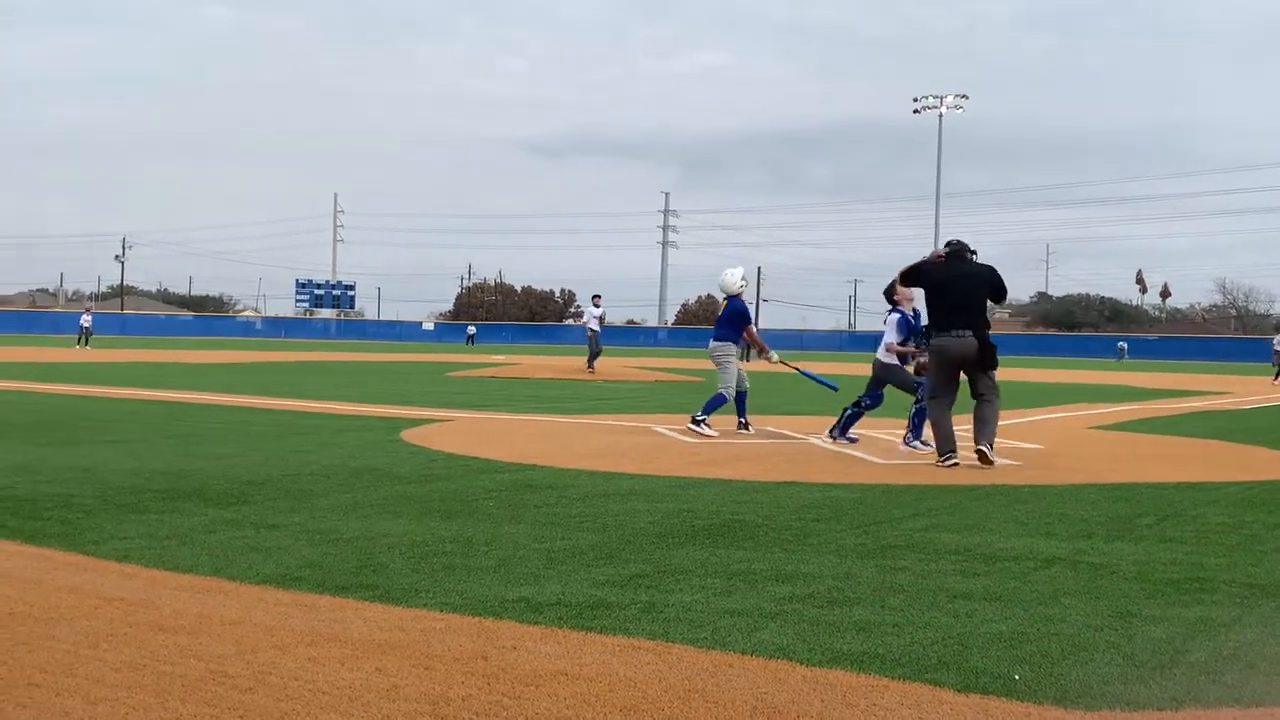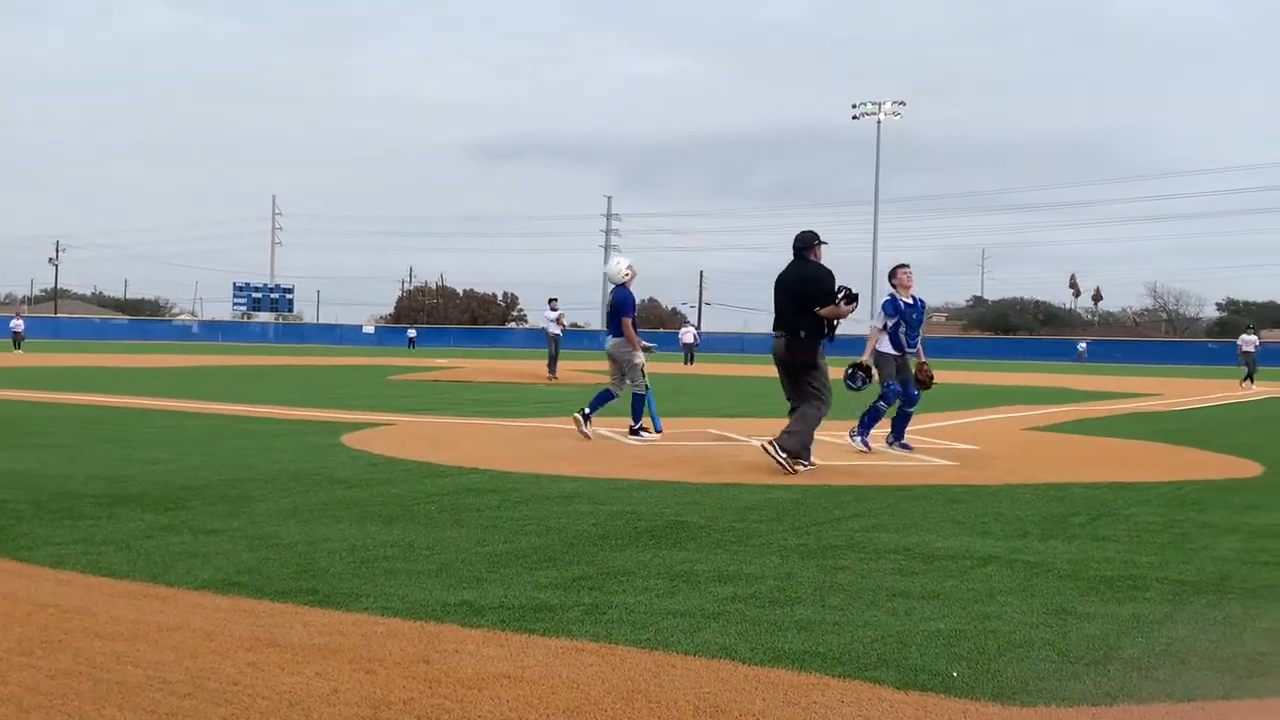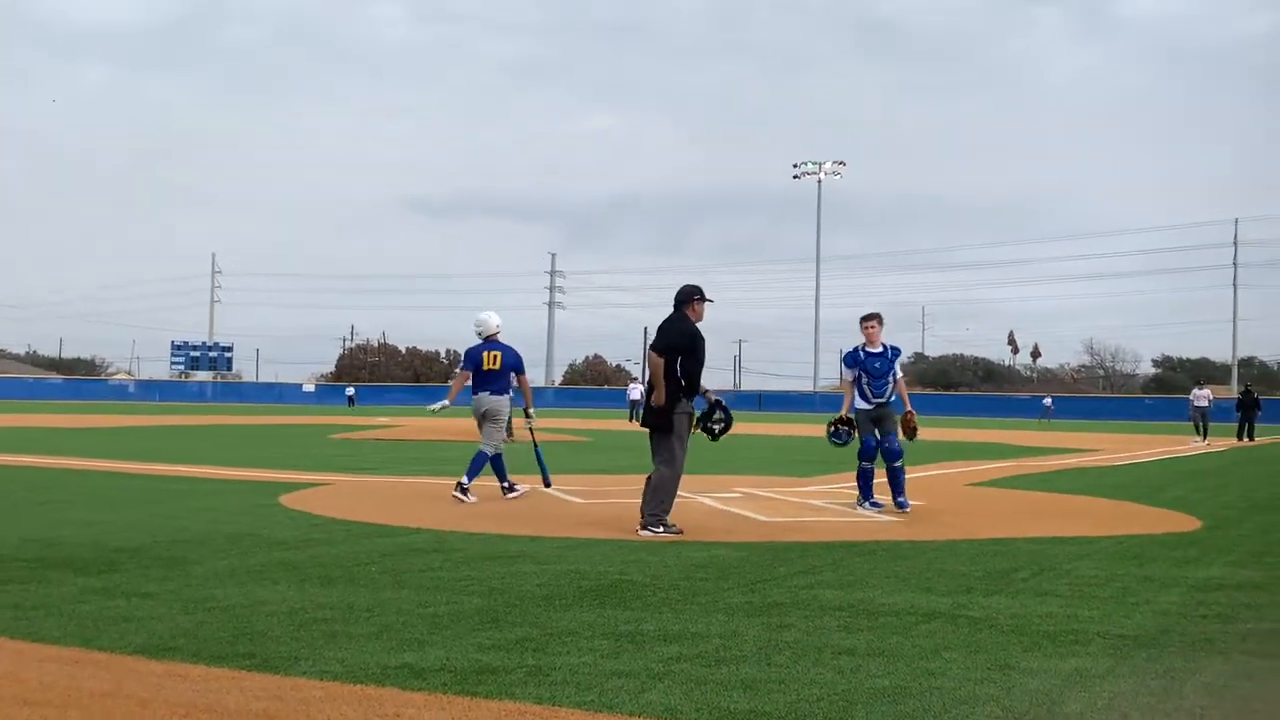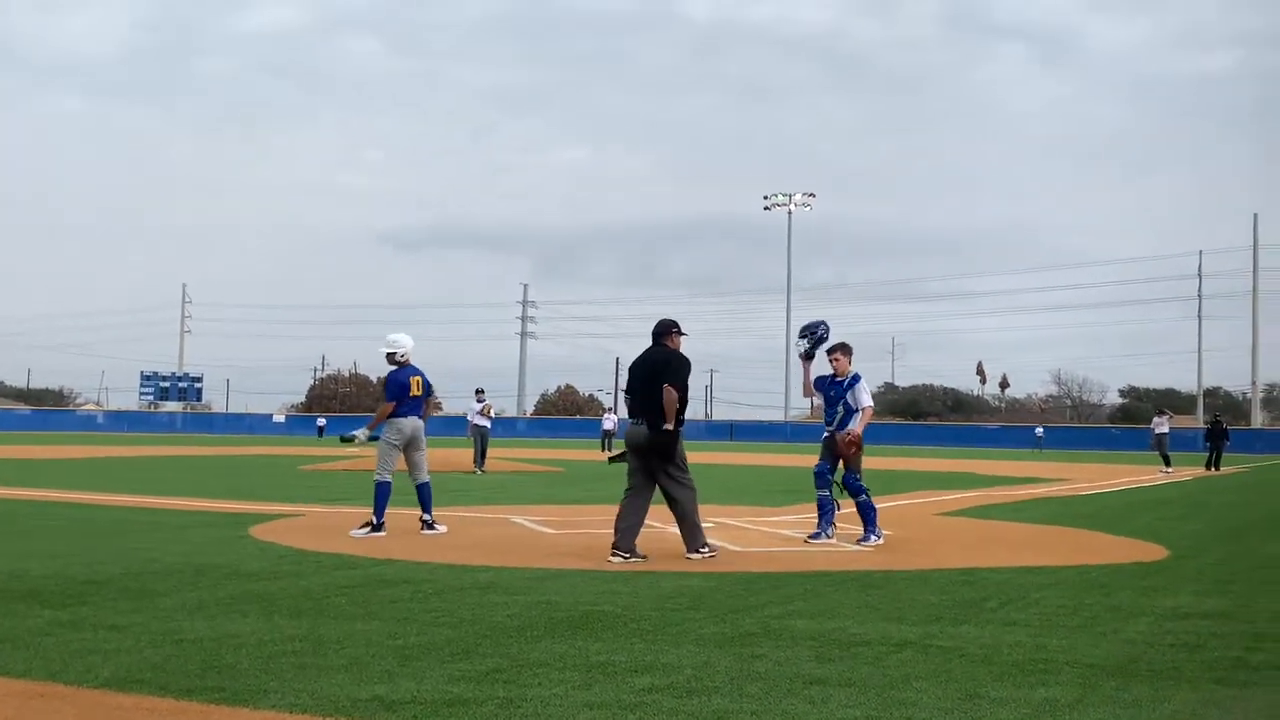
dt=0.7s
person 1, frame 1
left shoulder: (930, 270)
right shoulder: (985, 271)
left elbow: (901, 278)
right elbow: (1001, 299)
left hip: (941, 343)
right hip: (975, 342)
left knee: (939, 399)
right knee: (988, 396)
left ankle: (947, 452)
right ankle: (985, 443)
person 1, frame 2
left shoulder: (783, 275)
right shoulder: (821, 273)
right elbow: (825, 311)
right wrist: (844, 311)
left hip: (781, 343)
right hip: (804, 345)
left knee: (800, 402)
right knee: (817, 401)
left ankle: (799, 457)
right ankle: (783, 446)
person 1, frame 3
left shoulder: (678, 326)
right shoulder: (681, 326)
right elbow: (655, 354)
left wrist: (703, 392)
right wrist: (658, 391)
left hip: (671, 403)
right hip: (671, 405)
left knee: (667, 462)
right knee: (669, 463)
left ankle: (652, 515)
right ankle: (653, 522)
person 1, frame 4
left shoulder: (639, 360)
right shoulder: (677, 359)
left elbow: (628, 398)
right elbow: (670, 391)
right wrist: (670, 423)
left hip: (634, 431)
right hip: (660, 433)
left knee: (636, 491)
right knee: (682, 489)
left ankle: (622, 548)
right ankle: (697, 546)
person 2, frame 1
left shoulder: (912, 315)
right shoulder: (897, 318)
right elbow: (889, 346)
right wrist: (910, 351)
left hip: (884, 364)
right hip: (888, 365)
left knee: (868, 399)
right knee: (924, 391)
left ankle: (837, 431)
right ankle: (913, 437)
person 2, frame 2
left shoulder: (919, 304)
right shoulder: (890, 303)
right elbow: (876, 330)
left wrist: (922, 359)
right wrist: (866, 355)
left hip: (902, 357)
right hip: (885, 355)
left knee: (912, 396)
right knee: (891, 393)
left ankle: (896, 438)
right ankle: (860, 431)
person 2, frame 3
left shoulder: (892, 353)
right shoulder: (854, 356)
left elbow: (898, 381)
right elbow: (848, 383)
left wrist: (908, 406)
right wrist: (845, 409)
left hip: (885, 408)
right hip: (863, 410)
left knee: (893, 449)
right knee: (868, 450)
left ankle: (900, 497)
right ankle: (865, 497)
person 2, frame 4
left shoulder: (856, 382)
right shoulder: (827, 381)
left elbow: (868, 409)
right elbow: (808, 393)
left wrist: (859, 429)
right wrist: (806, 368)
left hip: (849, 439)
right hip: (829, 438)
left knee: (852, 483)
right knee: (821, 478)
left ankle: (873, 531)
right ankle: (825, 529)
person 3, frame 1
left shoulder: (729, 301)
right shoulder: (740, 306)
right elbow: (751, 334)
left wrist: (758, 347)
right wrist: (769, 352)
left hip: (719, 347)
right hip: (725, 349)
left knee: (741, 383)
right knee: (727, 391)
left ankle: (743, 423)
right ankle: (699, 419)
person 3, frame 2
left shoulder: (615, 293)
right shoulder: (626, 295)
right elbow: (626, 327)
left wrist: (641, 343)
right wrist: (637, 352)
left hip: (612, 343)
right hip: (623, 344)
left knee: (616, 386)
right knee: (640, 384)
left ankle: (585, 414)
right ankle: (636, 428)
person 3, frame 3
left shoulder: (472, 352)
right shoulder: (511, 353)
left elbow: (462, 378)
right elbow: (523, 383)
left wrist: (448, 401)
right wrist: (529, 409)
left hip: (478, 401)
right hip: (499, 402)
left knee: (494, 445)
right knee: (487, 447)
left ankle: (506, 486)
right ankle: (463, 484)
person 3, frame 4
left shoulder: (395, 376)
right shoulder: (420, 375)
left elbow: (387, 408)
right elbow: (428, 404)
left wrist: (366, 430)
left hip: (396, 427)
right hip: (417, 426)
left knee: (383, 474)
right knee: (421, 476)
left ankle: (377, 524)
right ankle: (428, 521)
